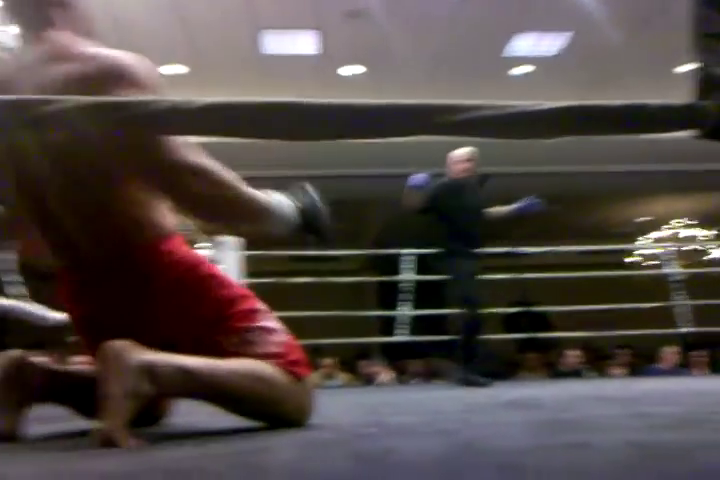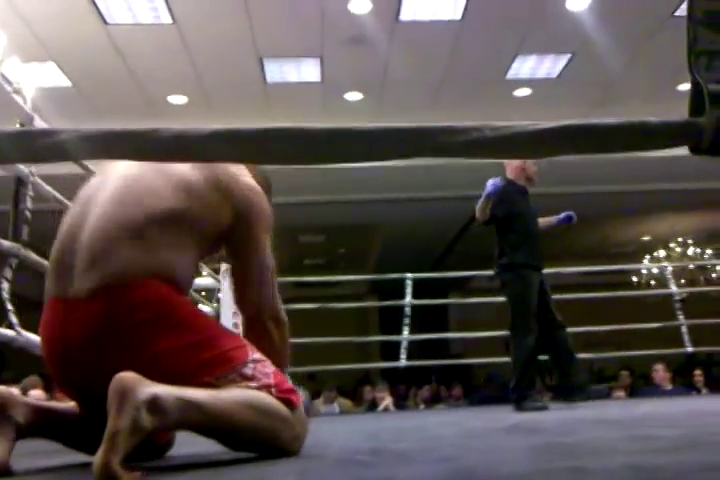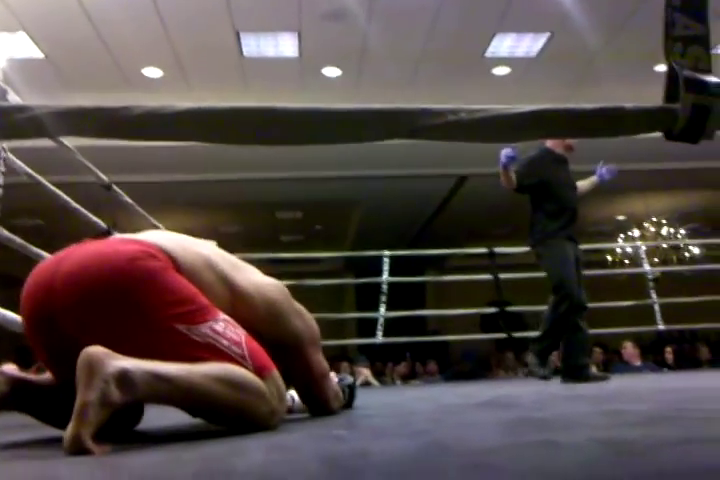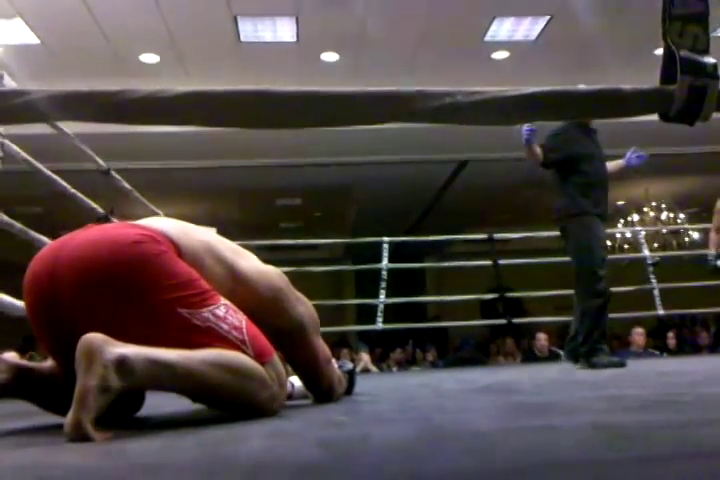
dt=0.7s
person 1, frame 1
right shoulder: (104, 67)
right elbow: (178, 178)
right wrist: (281, 209)
left hip: (85, 297)
right hip: (153, 276)
left knee: (146, 401)
right knee: (295, 396)
left ankle: (42, 378)
right ankle: (149, 368)
person 1, frame 2
left shoulder: (131, 167)
right shoulder: (240, 185)
right elbow: (265, 313)
right wrist: (271, 379)
left hip: (59, 334)
left knee: (151, 438)
right knee: (288, 424)
left ankle: (27, 413)
right ankle: (153, 401)
person 1, frame 3
right shoulder: (285, 311)
right elbow: (324, 403)
right wrist: (338, 391)
right hip: (124, 275)
left knee: (114, 407)
right knee: (266, 401)
right ankle: (118, 374)
person 1, frame 4
right shoulder: (280, 297)
right elbow: (327, 388)
left wrist: (286, 383)
right wrist: (340, 378)
right hip: (127, 261)
left knee: (117, 398)
right knee: (267, 389)
right ankle: (116, 361)
person 2, frame 1
left shoulder: (473, 191)
right shoulder: (443, 189)
left elbow: (483, 214)
right elbow: (420, 205)
left wrist: (518, 207)
right wrist: (417, 188)
left hip: (469, 256)
right hip: (456, 256)
left knee: (472, 309)
right knee: (472, 306)
left ankle: (466, 368)
right ankle: (460, 365)
person 2, frame 2
left shoulder: (520, 194)
right shoulder: (505, 191)
right elbow: (482, 216)
left wrist: (557, 220)
right wrist: (487, 196)
left hip: (532, 271)
right hip: (517, 271)
left knee: (554, 328)
right knee: (525, 333)
left ankle: (569, 386)
right ankle: (523, 395)
person 2, frame 3
left shoulder: (561, 163)
right shoulder: (539, 161)
right elbow: (511, 183)
left wrist: (596, 179)
right wrist: (505, 167)
left hip: (568, 240)
right hip: (550, 240)
left knee: (576, 301)
right knee: (568, 295)
left ankle: (576, 366)
right ankle: (539, 353)
person 2, frame 4
left shoulder: (589, 135)
right shoulder: (565, 133)
right elbow: (539, 157)
left wrist: (624, 162)
right wrist: (529, 143)
left hip: (593, 217)
right hip: (578, 217)
left knee: (592, 284)
right knee: (593, 284)
left ankle: (577, 347)
right ankle: (592, 351)
